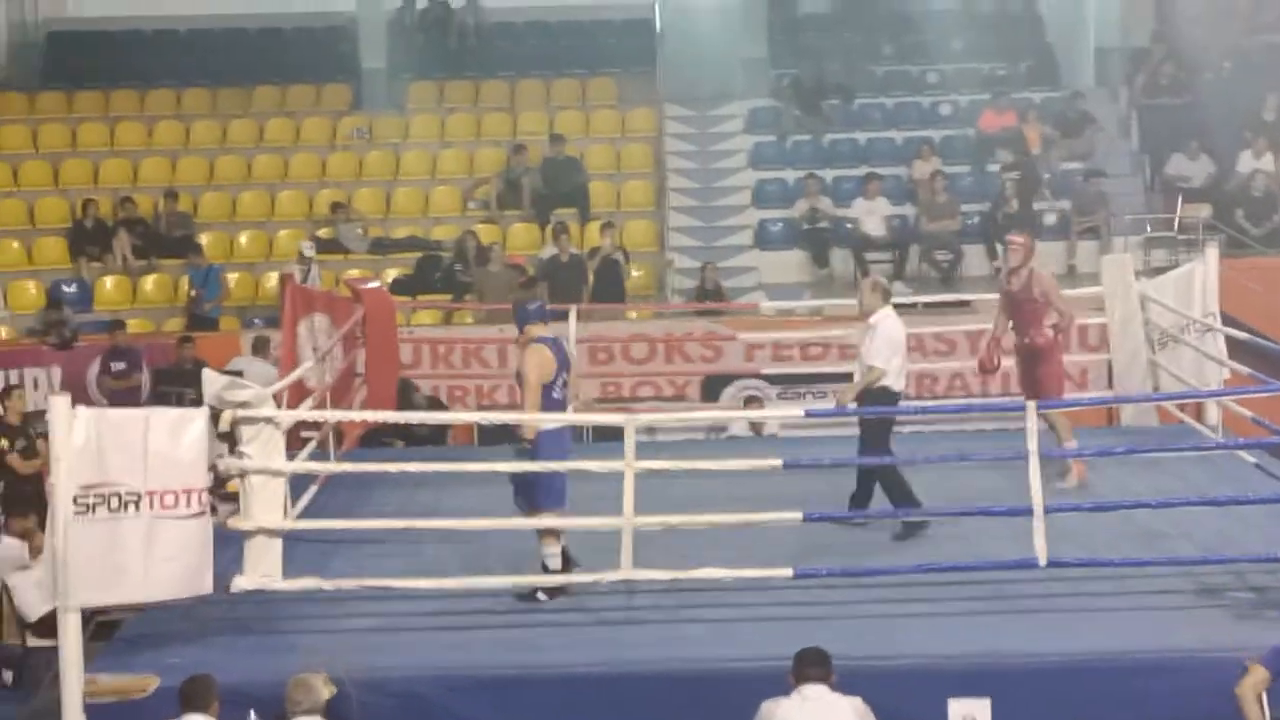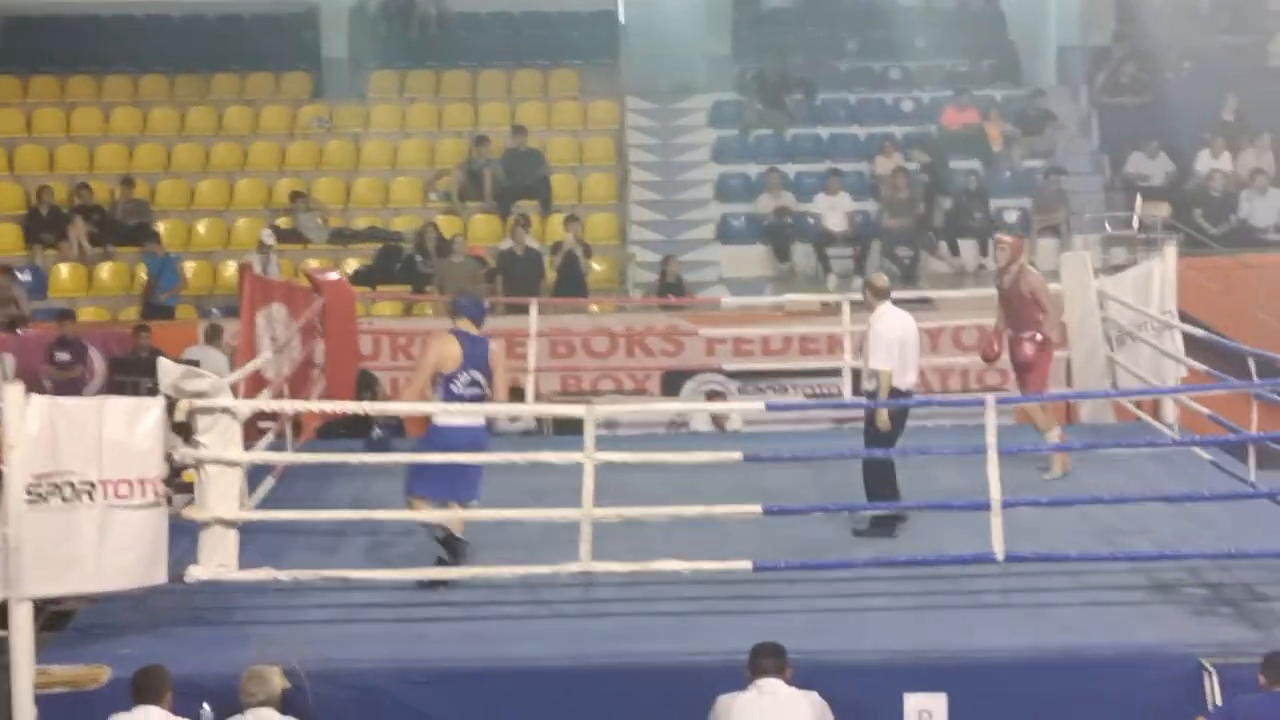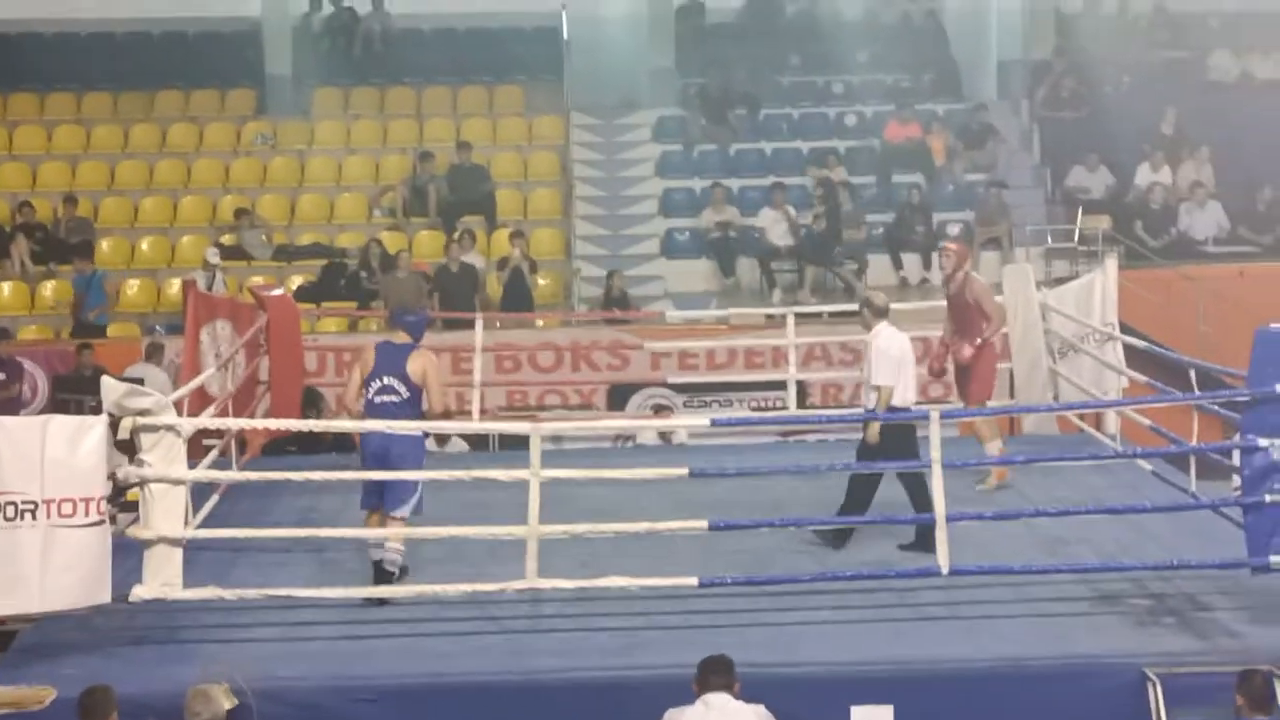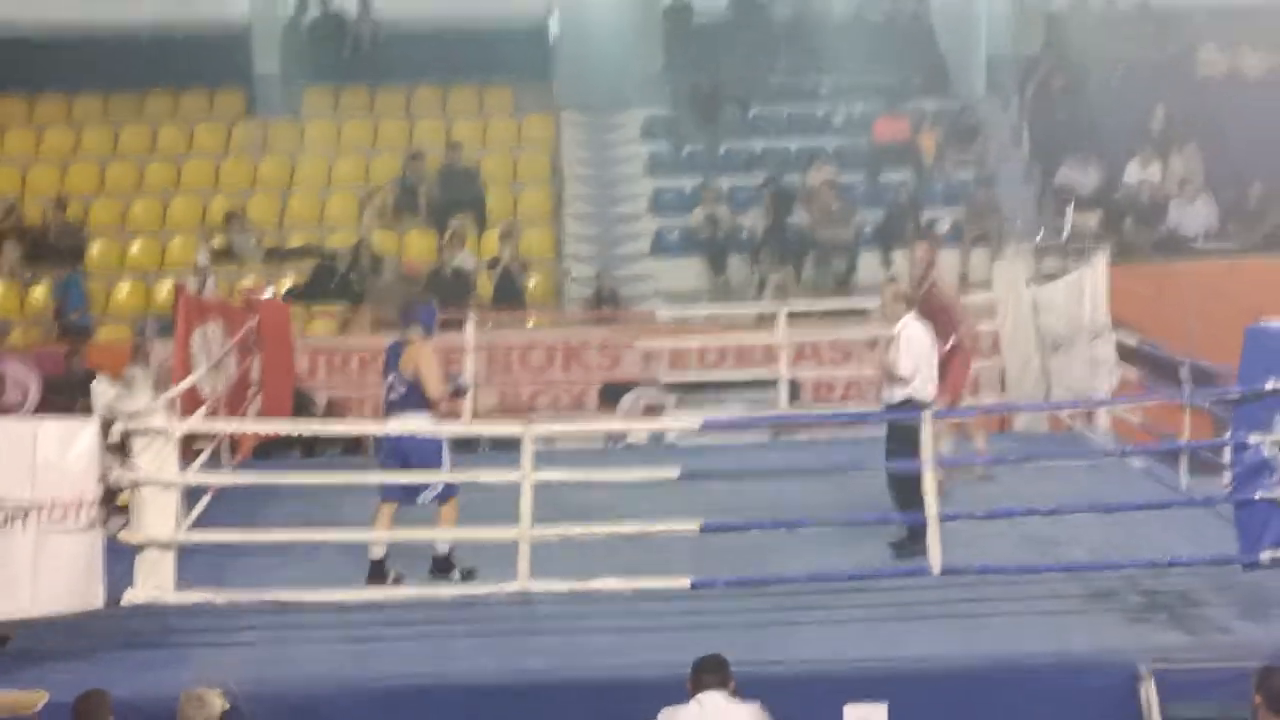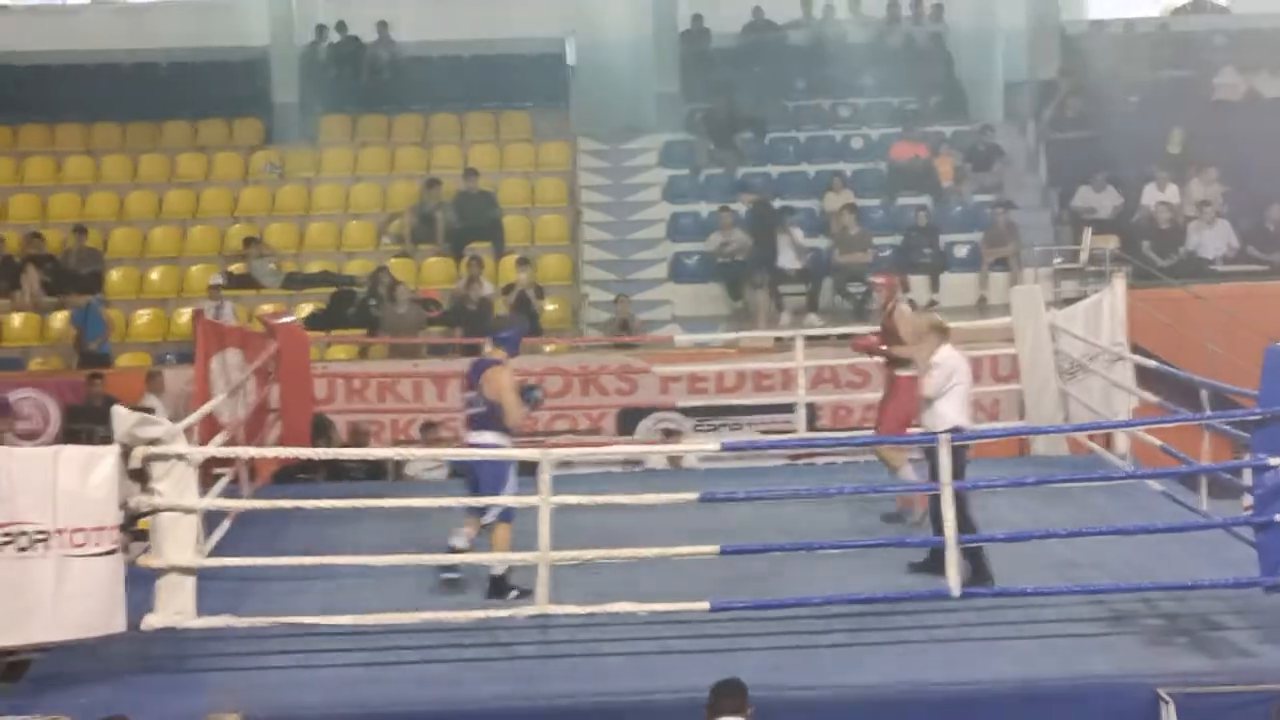
dt=0.4s
person 1, frame 1
left shoulder: (533, 352)
right shoulder: (559, 345)
left elbow: (531, 404)
left wrist: (525, 447)
left hip: (544, 437)
right hip: (558, 431)
left knee: (543, 510)
right knee: (529, 500)
left ankle: (555, 582)
right ankle: (562, 558)
person 1, frame 2
left shoulder: (442, 343)
right shoulder: (492, 348)
left elbow: (416, 388)
right elbow: (501, 397)
left hip: (445, 429)
right hip: (476, 432)
left knee: (418, 497)
right knee: (456, 503)
left ankle: (452, 542)
right ankle: (449, 562)
person 1, frame 3
left shoulder: (370, 352)
right shoulder: (424, 358)
left elbow: (350, 401)
right elbow: (438, 407)
right wrist: (423, 413)
left hip: (373, 438)
right hip: (406, 440)
left knee: (375, 509)
right knee: (398, 514)
left ankle: (380, 570)
right ankle: (388, 574)
person 1, frame 4
left shoulder: (392, 350)
right shoulder: (422, 349)
right elbow: (435, 393)
left wrist: (442, 395)
right wrist: (451, 391)
left hip: (394, 431)
right hip: (421, 433)
left knee: (389, 501)
right knee: (447, 497)
left ankle: (377, 569)
right ankle: (442, 563)
person 1, frame 5
left shoulder: (476, 366)
right shoulder: (501, 373)
right elbow: (512, 420)
left wrist: (517, 397)
right wrist: (530, 403)
left hip: (470, 445)
right hip: (493, 449)
left knee: (480, 512)
right knee: (502, 518)
left ankle: (451, 561)
right ankle: (498, 584)
person 2, frame 1
left shoulder: (883, 325)
right shoulder: (885, 322)
left elbow: (877, 369)
left wrist: (851, 391)
left hip: (879, 397)
right hip: (881, 396)
left knee: (878, 459)
right knee: (871, 456)
left ankle: (914, 519)
right ankle: (857, 509)
person 2, frame 2
left shoulder: (879, 325)
right shoulder: (905, 318)
left elbow: (883, 370)
left wrist: (881, 407)
left hip: (883, 398)
right hip: (903, 395)
left knee: (876, 461)
right knee: (881, 457)
left ankle: (882, 522)
right ankle: (892, 510)
person 2, frame 3
left shoulder: (879, 342)
right shoulder: (900, 337)
left elbow: (885, 388)
left wrist: (875, 422)
left hip: (887, 415)
right hip: (904, 414)
left knee: (863, 475)
right knee: (913, 476)
left ankle: (841, 531)
right ankle: (927, 536)
person 2, frame 4
left shoulder: (909, 332)
right shoulder: (910, 330)
left elbow: (903, 373)
left wrist: (884, 365)
left hip: (907, 408)
right hip: (911, 407)
left knee: (899, 472)
right knee: (910, 472)
left ankle: (918, 537)
right ankle: (919, 536)
person 2, frame 5
left shoulder: (950, 361)
right shoulder: (940, 360)
left elbow: (924, 392)
left wrist: (921, 362)
left hip: (949, 437)
left knee: (954, 505)
right knee: (939, 502)
left ankle: (980, 571)
right ankle: (937, 560)
person 3, frame 1
left shoulder: (1042, 280)
right shoulder: (1005, 279)
left elbow: (1066, 314)
right elbow: (1003, 313)
left wrist: (1053, 331)
right wrist: (993, 344)
left hip: (1044, 347)
right hip: (1024, 348)
left knee: (1051, 407)
right knee: (1043, 409)
left ankle: (1076, 468)
right ankle: (1071, 456)
person 3, frame 2
left shoulder: (1030, 278)
right shoulder: (1001, 276)
left elbow: (1051, 312)
left wrist: (1037, 339)
right wrist: (996, 333)
left hip: (1036, 343)
right hip: (1017, 342)
left knee: (1031, 403)
right knee: (1034, 401)
left ankle: (1059, 459)
right ankle: (1060, 449)
person 3, frame 3
left shoulder: (975, 285)
right shoulder: (949, 284)
left elbow: (998, 319)
left wrist: (977, 343)
right wrist: (942, 348)
left hip: (982, 352)
right hip: (963, 352)
left knee: (974, 412)
right knee: (977, 410)
left ankle: (997, 471)
right ankle: (1001, 466)
person 3, frame 4
left shoulder: (940, 289)
right shoulder: (918, 288)
left elbow: (964, 321)
left wrist: (947, 346)
left hip: (954, 353)
right hip: (939, 352)
left knee: (940, 409)
right knee: (952, 408)
person 3, frame 5
left shoulder: (900, 314)
right shoulder: (890, 312)
left elbow: (911, 350)
left wrist: (882, 348)
right wrist: (874, 344)
left hip: (906, 383)
right hip: (897, 381)
left knee: (884, 442)
right knee: (887, 442)
left ankle: (916, 496)
right ankle: (906, 500)
